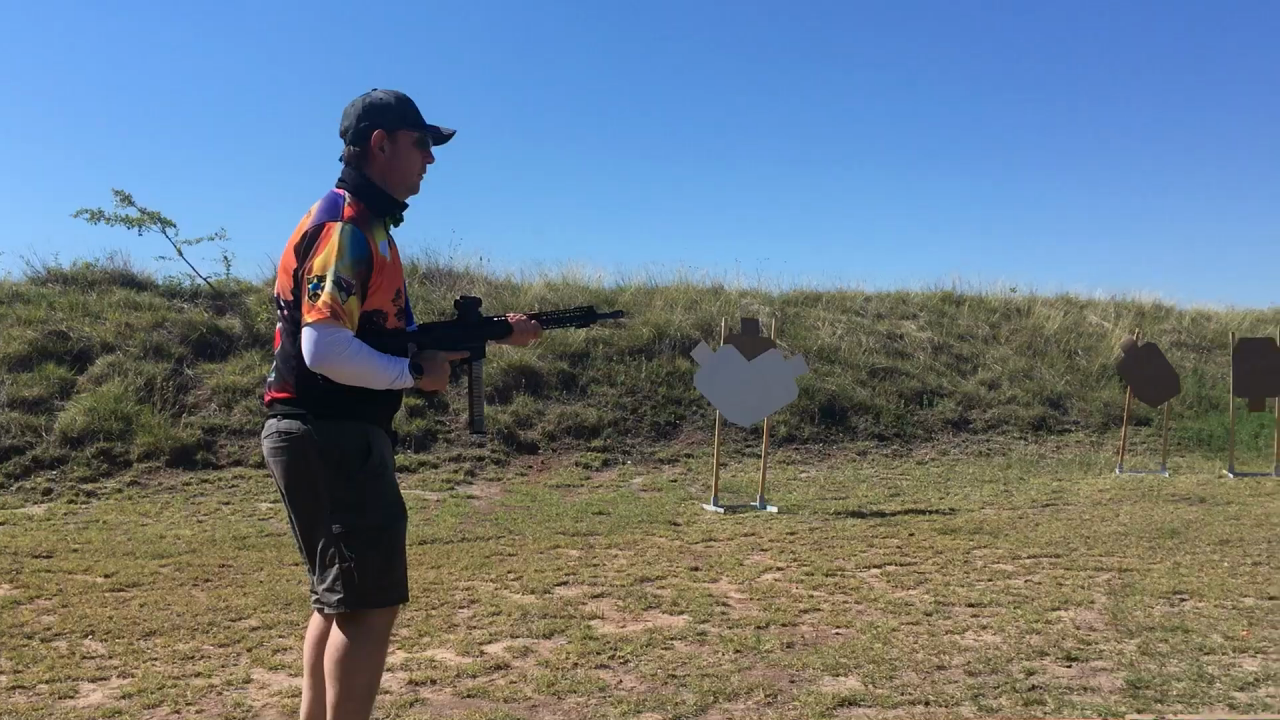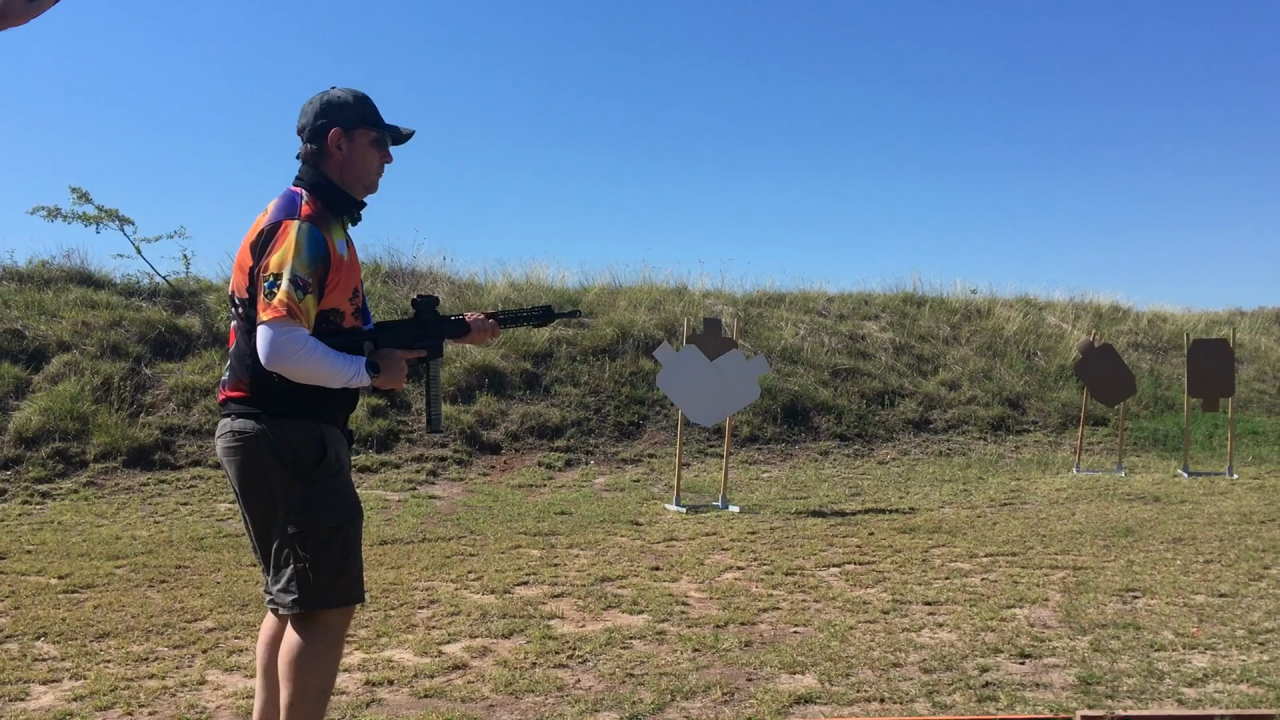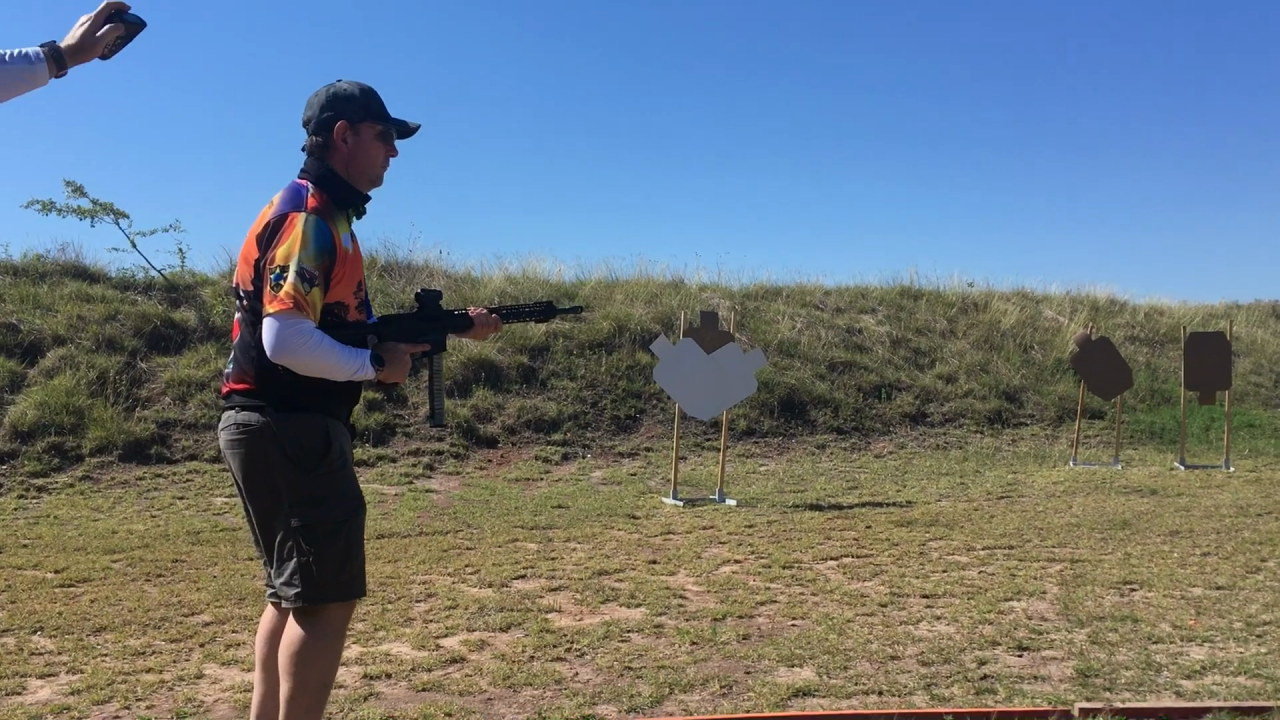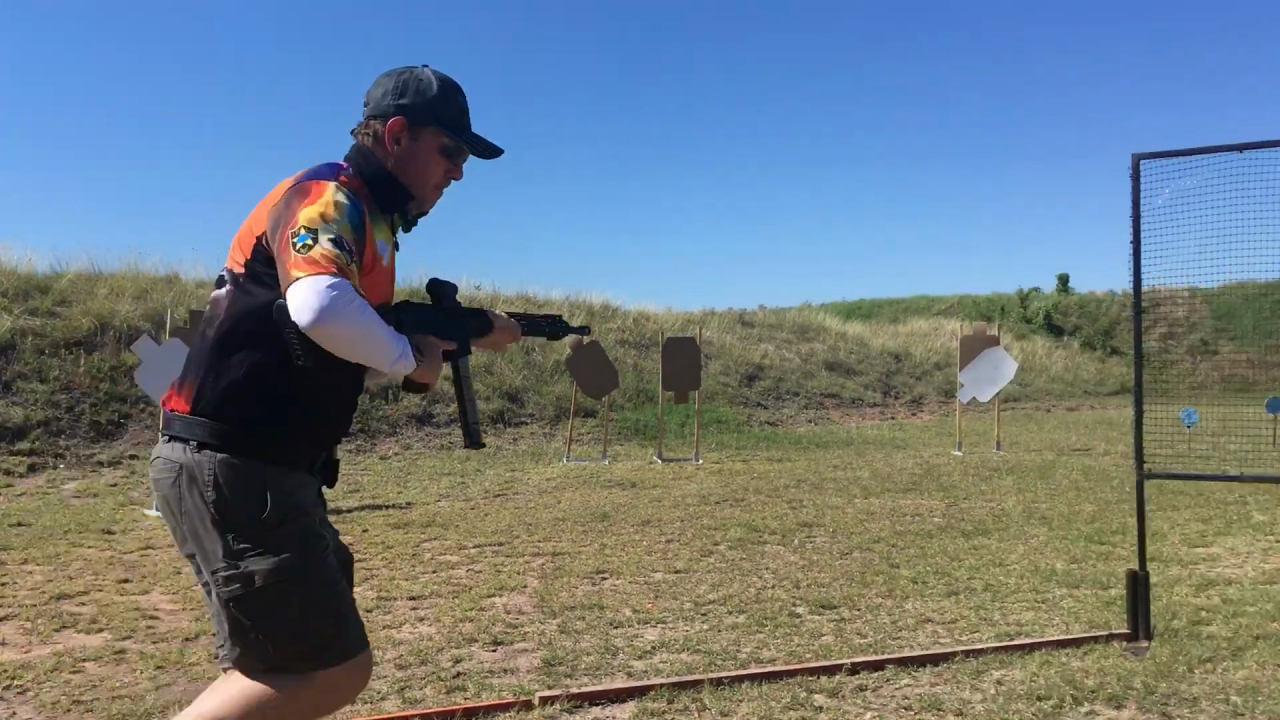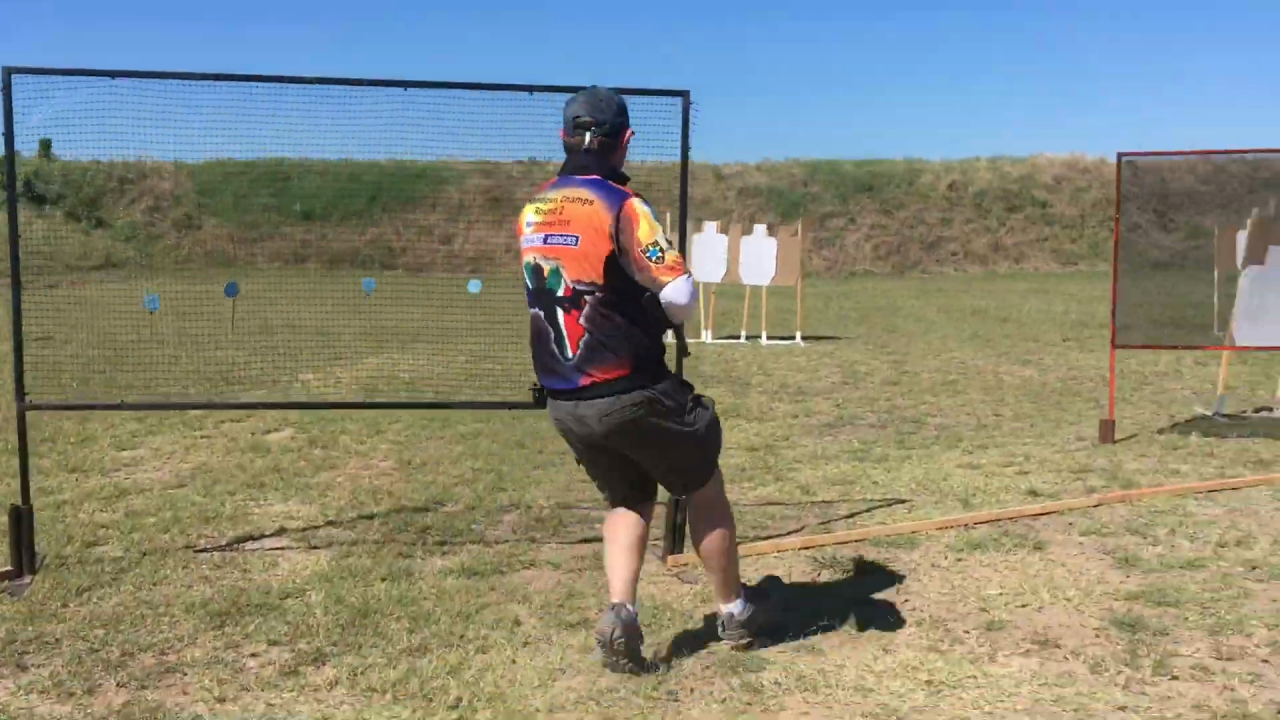
dt=1s
person 1, frame 1
left shoulder: (367, 225)
right shoulder: (343, 224)
left elbow: (389, 336)
right elbow: (324, 350)
left wrist: (494, 334)
right wrist: (416, 373)
left hip: (330, 438)
right hip: (331, 439)
left knee: (339, 599)
right knee: (370, 603)
person 1, frame 2
left shoulder: (325, 224)
right shoulder: (300, 223)
left elbow: (350, 335)
right elbow: (280, 348)
left wrist: (451, 333)
right wrist: (372, 373)
left hip: (284, 438)
right hip: (286, 439)
left knee: (294, 599)
right knee: (325, 603)
person 1, frame 3
left shoulder: (327, 216)
right shoulder: (307, 217)
left elbow: (350, 329)
right elbow: (286, 341)
left wrist: (452, 328)
right wrist: (377, 366)
left hip: (278, 432)
right hip: (290, 431)
left knee: (294, 594)
right knee: (325, 600)
person 1, frame 4
left shoulder: (369, 217)
right shoulder: (324, 196)
left elbow: (355, 324)
right elbow: (320, 310)
left wrist: (476, 333)
right wrist: (410, 358)
left hip: (276, 470)
right hip: (228, 468)
person 1, frame 5
left shoulder: (532, 211)
right shoulder: (623, 207)
right elbow: (679, 294)
right wrist: (669, 315)
left hip: (567, 405)
right hip: (632, 395)
left knee: (626, 502)
right knee: (702, 489)
left ankle: (620, 613)
right ankle: (733, 610)
